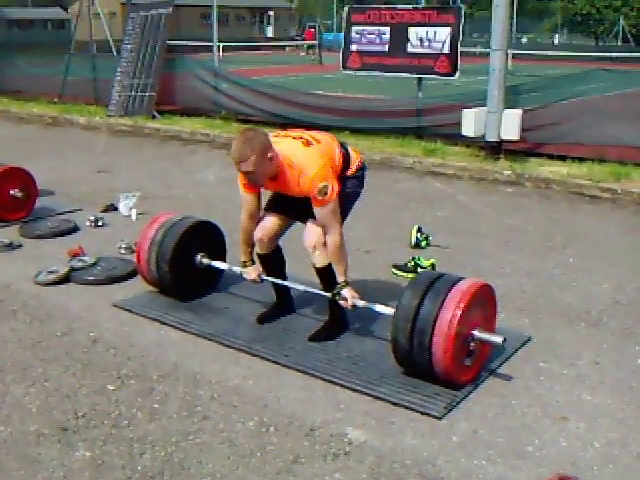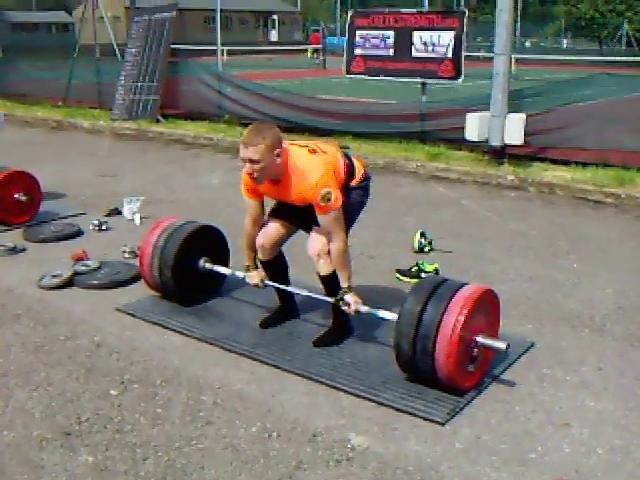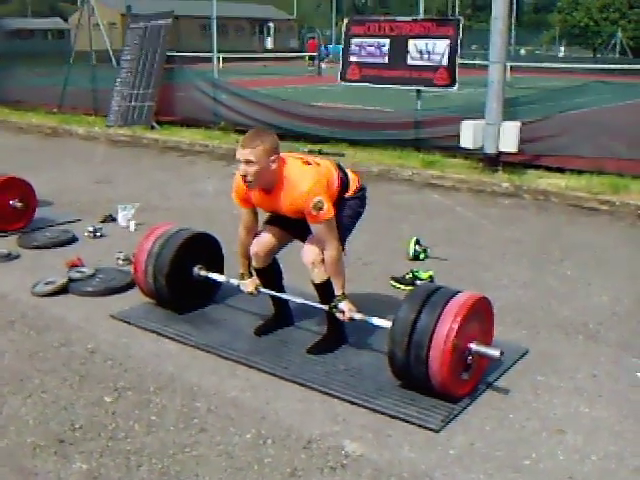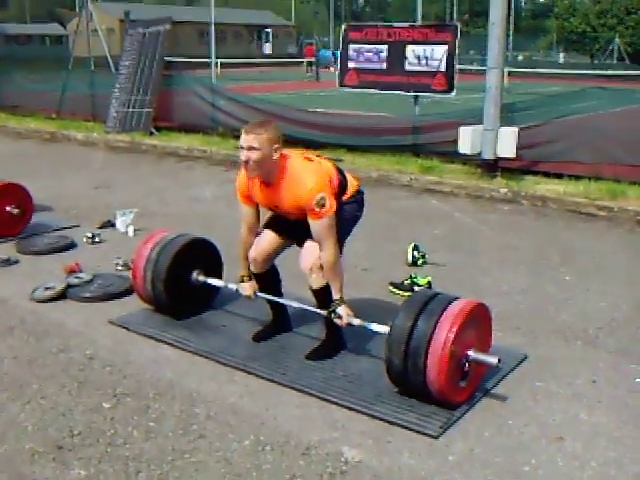
dt=0.3s
person 1, frame 1
left shoulder: (310, 170)
right shoulder: (251, 163)
left elbow: (333, 232)
right elbow: (249, 216)
left wrist: (343, 284)
right wrist: (247, 262)
left hip: (345, 174)
left knee: (313, 241)
right knee: (263, 235)
left ankle: (337, 316)
right ankle: (283, 300)
person 1, frame 2
left shoulder: (312, 176)
right shoulder: (251, 174)
left elbow: (337, 239)
right elbow: (253, 221)
left wrist: (346, 290)
right wrist: (251, 267)
left hip: (349, 186)
left knee: (317, 249)
right knee: (265, 242)
left ankle: (341, 322)
right ankle: (287, 306)
person 1, frame 3
left shoulder: (305, 187)
right shoulder: (243, 183)
left elbow: (331, 247)
right elbow: (247, 229)
left wrist: (340, 297)
right wrist: (245, 274)
left hip: (345, 197)
left knee: (312, 257)
right knee: (259, 251)
left ankle: (336, 330)
right ankle: (282, 313)
person 1, frame 4
left shoulder: (308, 182)
right shoulder: (246, 179)
left elbow: (328, 247)
right elbow: (248, 228)
left wrist: (339, 301)
right wrist: (245, 276)
left hip: (342, 201)
left knee: (310, 263)
right knee: (257, 256)
left ankle: (334, 336)
right ankle: (280, 319)
